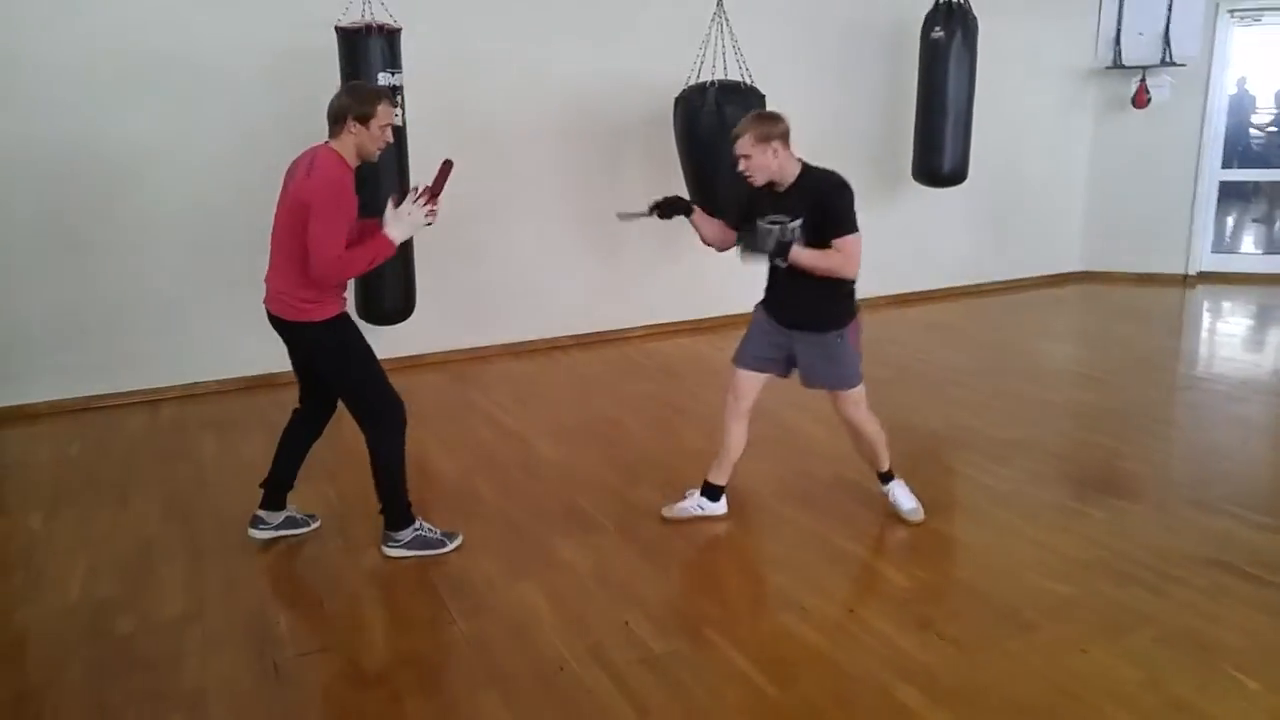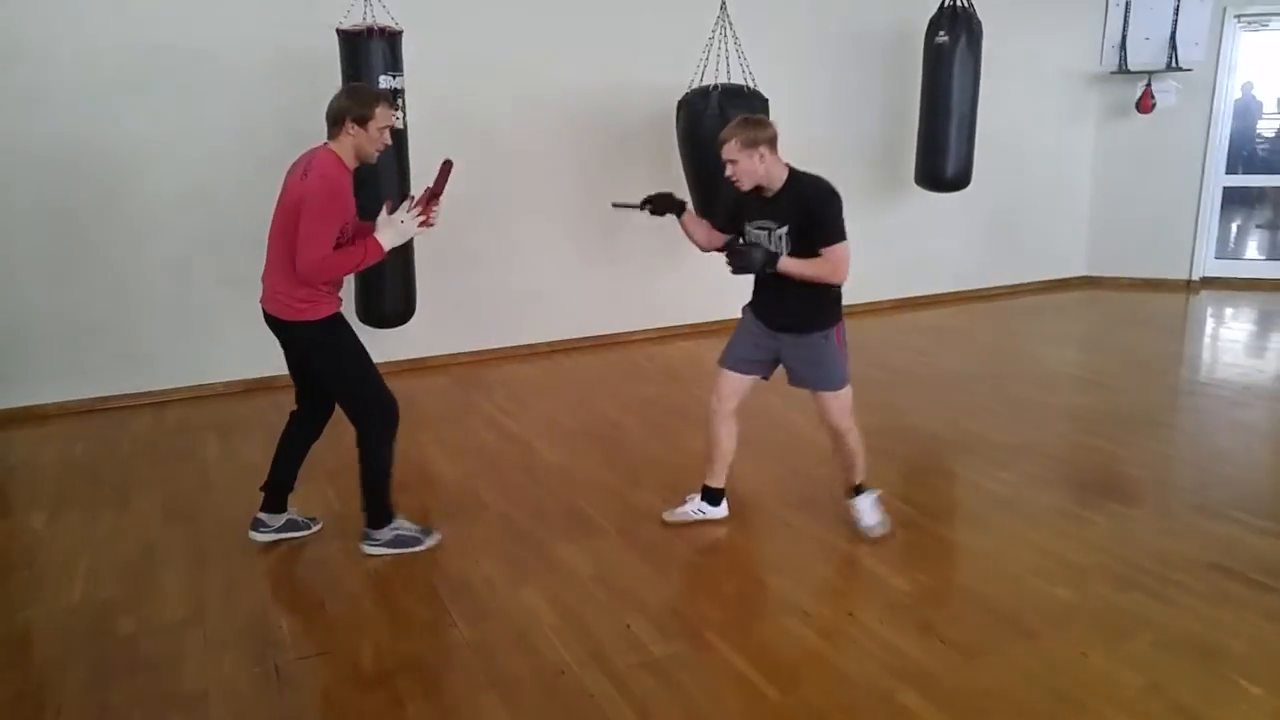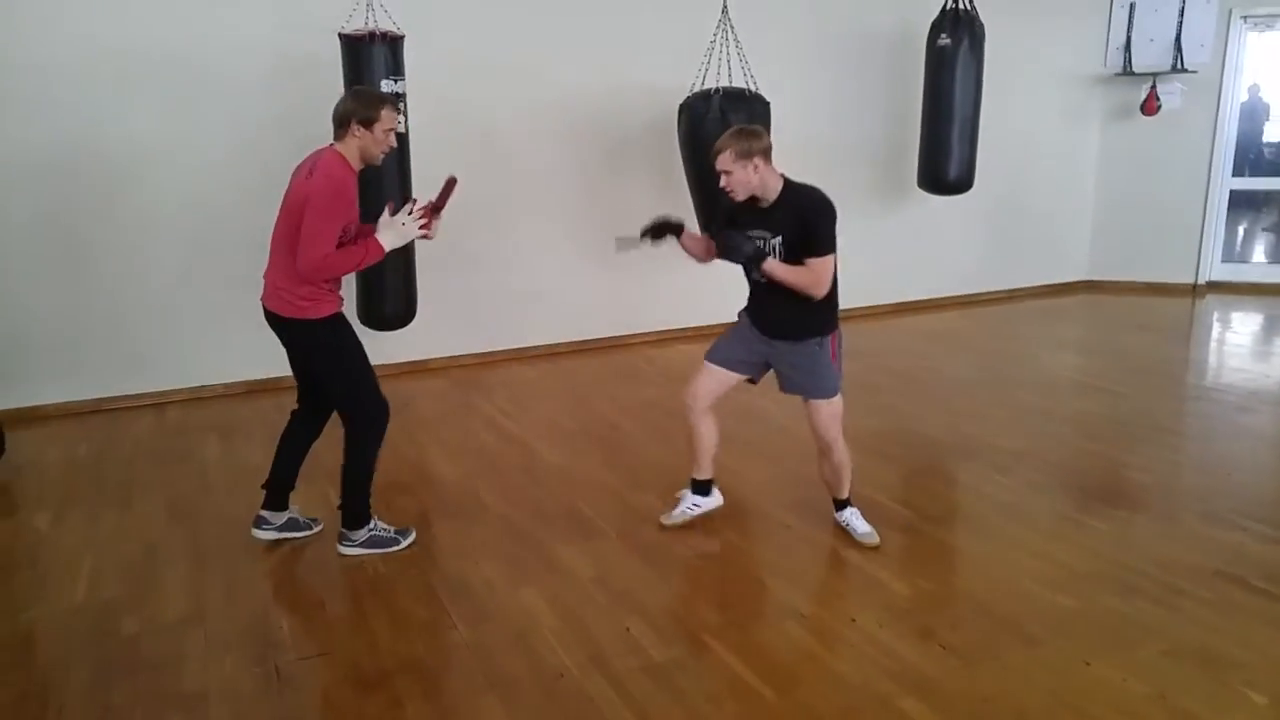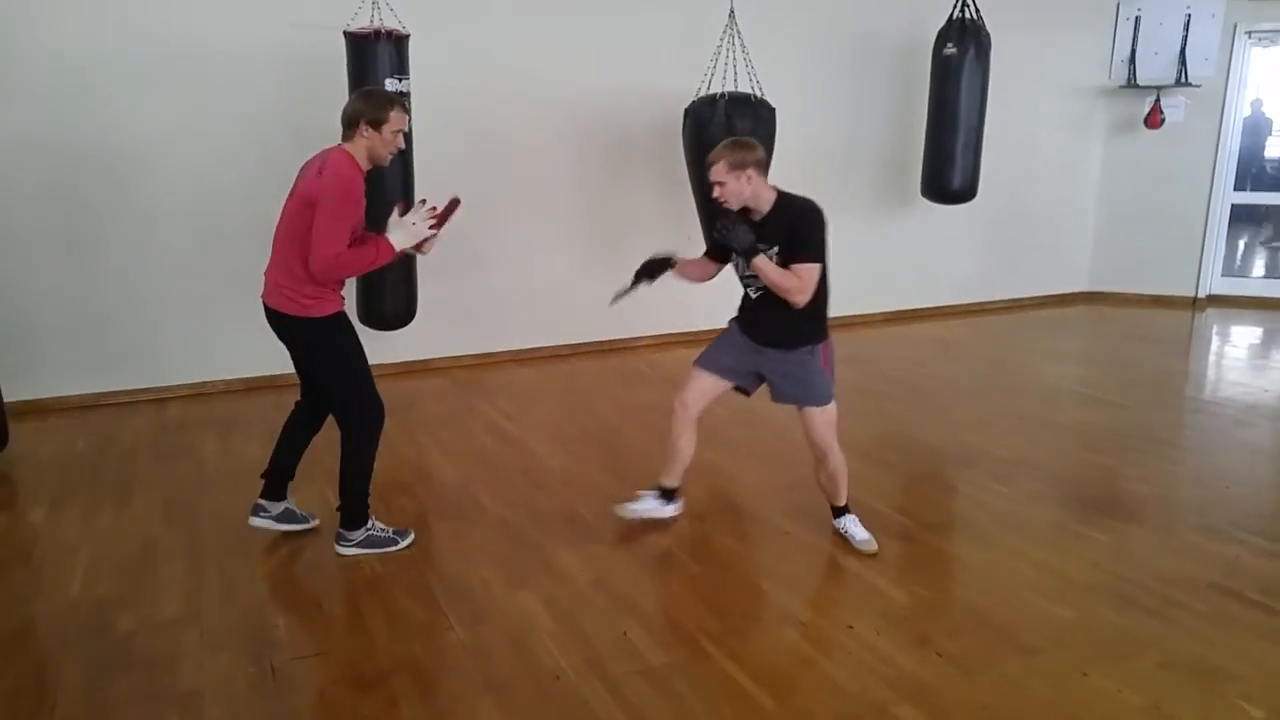
dt=0.1s
person 1, frame 1
left shoulder: (315, 161)
right shoulder: (333, 180)
right elbow: (329, 268)
left wrist: (384, 228)
right wrist: (391, 236)
left hip: (290, 309)
right hip: (313, 316)
left knee: (317, 404)
right knee: (384, 414)
left ankle: (271, 511)
right ankle: (400, 528)
person 1, frame 2
left shoulder: (319, 163)
right shoulder: (329, 181)
right elbow: (314, 267)
left wrist: (394, 227)
right wrist: (382, 242)
left hip: (289, 311)
right hip: (308, 316)
left knee: (314, 408)
right knee: (378, 412)
left ankle: (272, 513)
right ankle: (380, 525)
person 1, frame 3
left shoulder: (325, 164)
right shoulder: (334, 181)
right elbow: (314, 264)
left wrist: (398, 230)
right wrist: (382, 243)
left hip: (290, 308)
right hip: (309, 314)
left knee: (315, 406)
right knee: (369, 413)
left ankle: (273, 512)
right ankle: (356, 527)
person 1, frame 4
left shoulder: (330, 164)
right shoulder: (343, 181)
right elbow: (326, 265)
left wrist: (398, 238)
right wrist: (392, 244)
left hip: (288, 305)
right hip: (310, 311)
left knee: (317, 401)
right knee: (364, 414)
left ankle: (272, 502)
right ankle: (354, 528)
person 2, frame 1
left shoulder: (830, 190)
right shoulder: (760, 194)
left elbow: (848, 266)
right elbow: (725, 237)
left wrist: (784, 248)
right wrist: (690, 212)
left hip: (829, 325)
right hip: (774, 318)
left knee: (854, 414)
right knee: (737, 403)
left ankle: (890, 481)
right ankle: (712, 497)
person 2, frame 2
left shoulder: (817, 195)
right shoulder: (745, 197)
left elbow: (836, 273)
right elbow: (712, 240)
left wrist: (769, 259)
right wrist: (681, 211)
left hip: (815, 328)
right hip: (761, 320)
left knee: (839, 422)
right knee: (722, 404)
left ankle: (861, 495)
right ankle: (712, 500)
person 2, frame 3
left shoulder: (812, 206)
right shoulder: (741, 207)
left elbow: (818, 285)
right elbow: (708, 251)
left wrist: (758, 259)
right wrist: (677, 230)
left hip: (810, 336)
right hip: (756, 325)
left knee: (828, 433)
right knee: (697, 397)
left ankle: (844, 509)
right ankle: (702, 493)
person 2, frame 4
left shoulder: (803, 216)
right shoulder: (734, 222)
left elbow: (799, 293)
right elbow: (706, 267)
left wrist: (750, 250)
right wrist: (670, 264)
left hip: (800, 345)
right hip: (747, 334)
left knee: (824, 441)
right knee: (684, 407)
left ankle: (843, 517)
right ankle: (665, 497)
